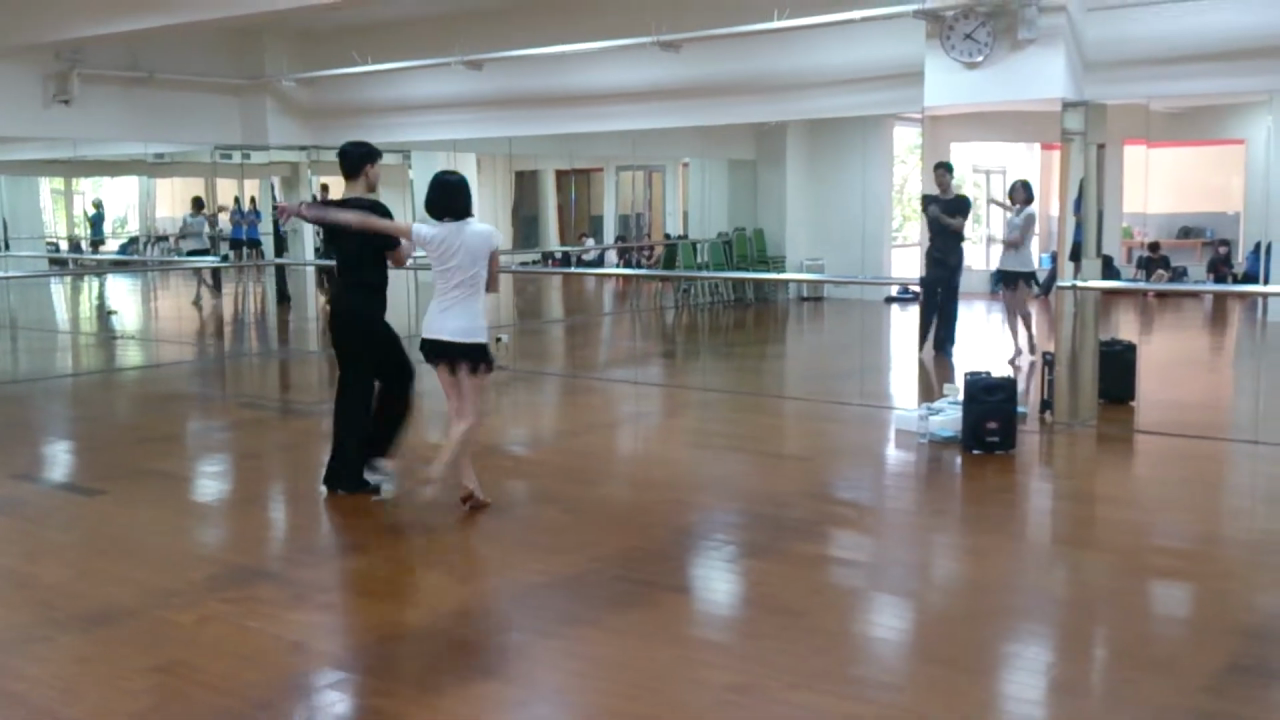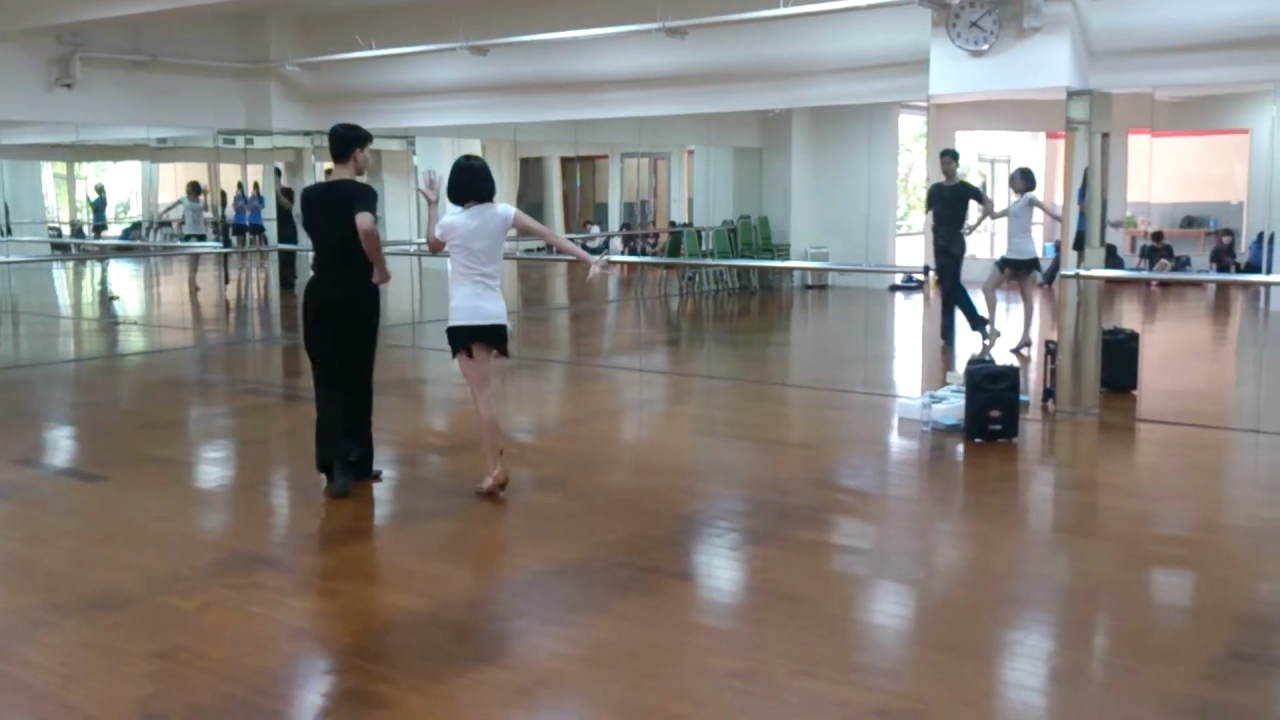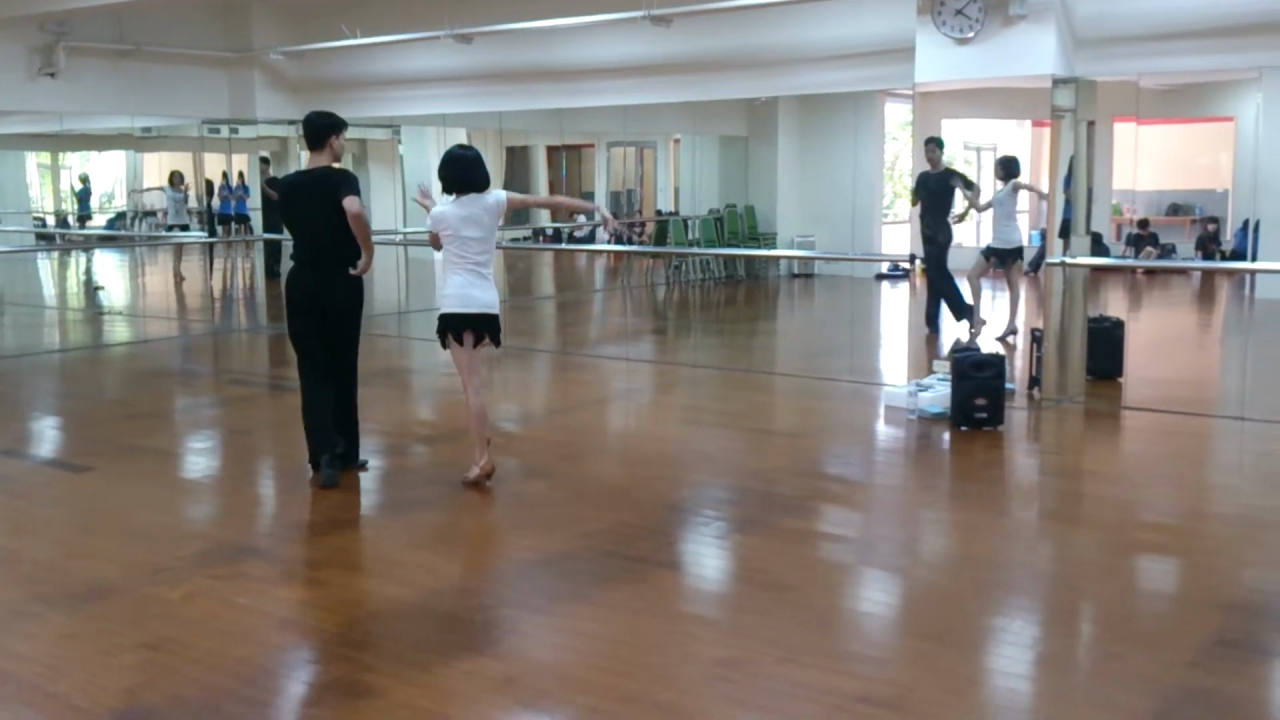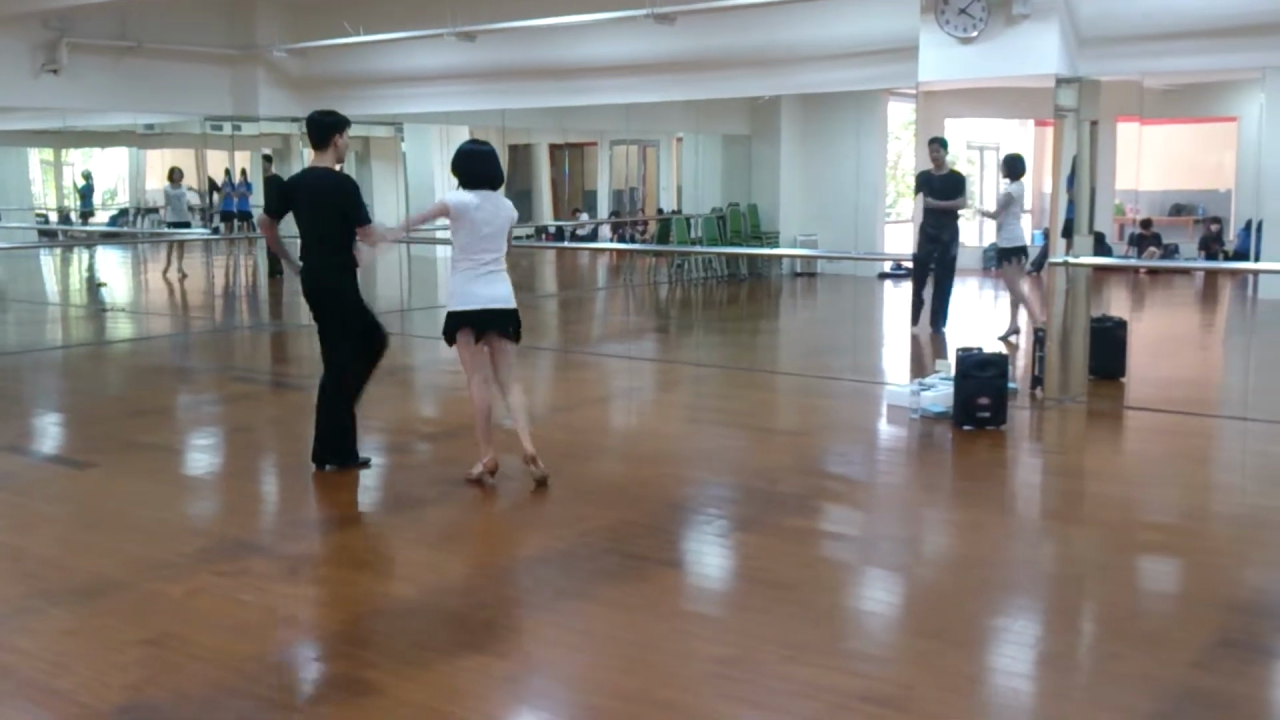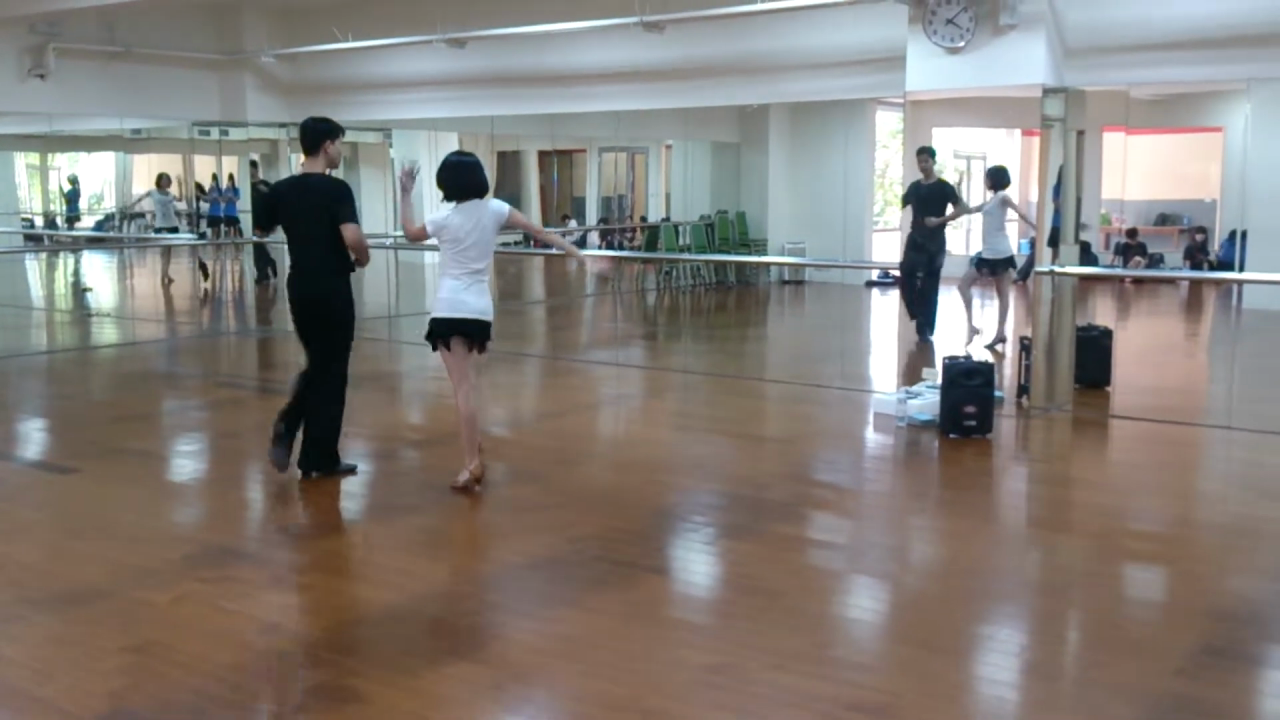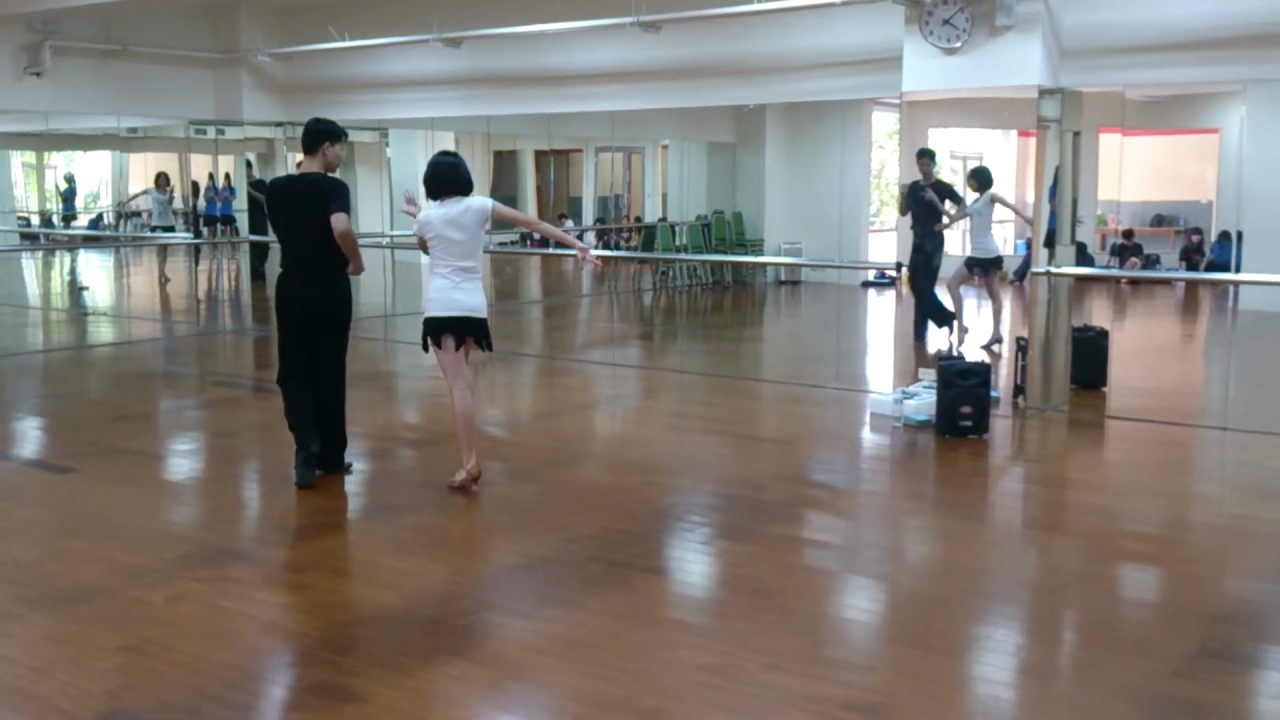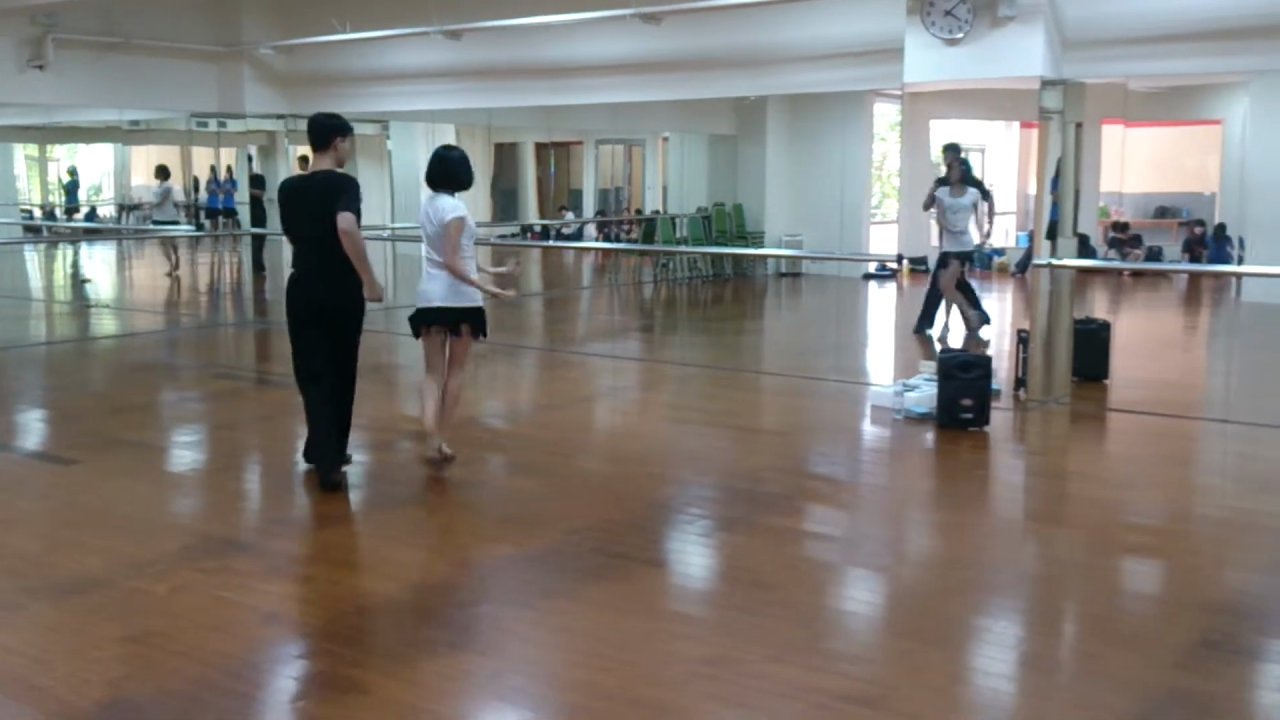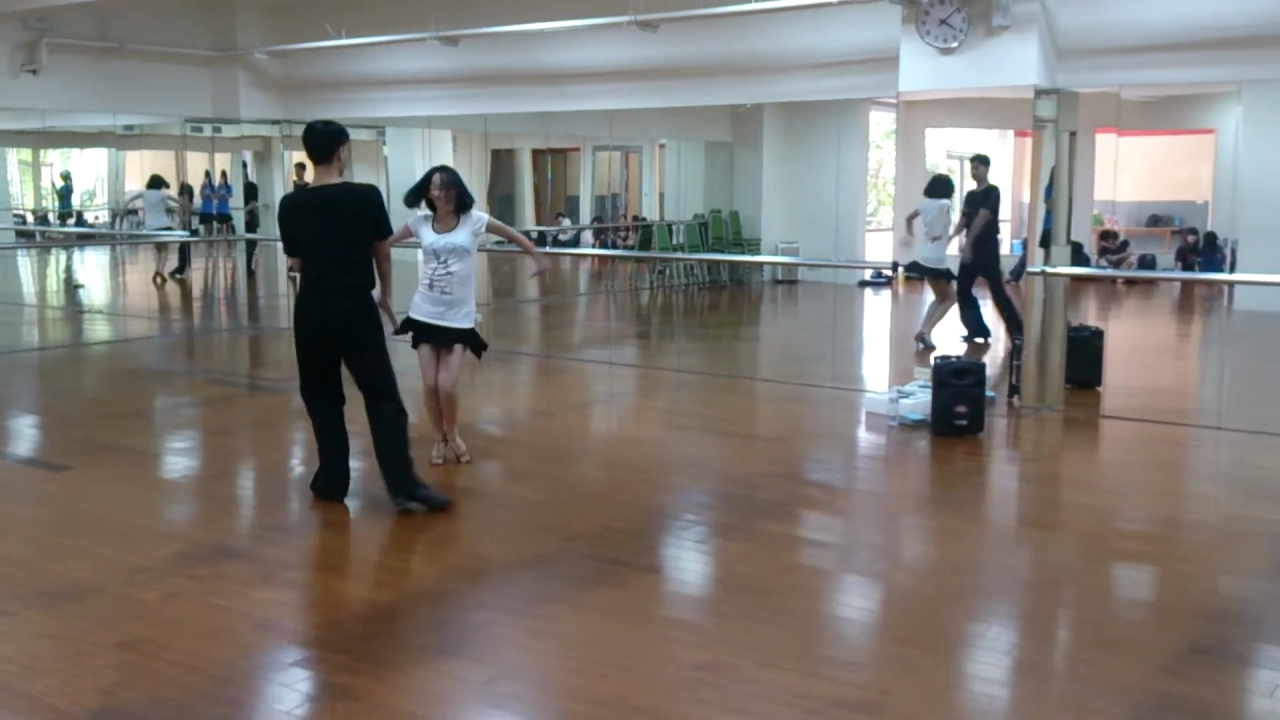
dt=0.5s
person 1, frame 1
left shoulder: (331, 210)
right shoulder: (375, 212)
left elbow: (291, 209)
right elbow: (399, 257)
left wrist: (290, 209)
right wrist: (406, 247)
left hip: (341, 310)
right hip: (364, 313)
left knee: (371, 382)
right ankle: (345, 474)
person 1, frame 2
left shoulder: (310, 196)
right shoulder: (361, 193)
right elbow: (365, 227)
right wrist: (380, 269)
left hip: (319, 294)
right hip: (357, 295)
left knee: (327, 378)
right knee: (356, 380)
left ankle: (337, 459)
right ankle: (354, 463)
person 1, frame 3
left shoulder: (287, 185)
right shoulder: (341, 179)
right elbow: (354, 211)
right wrist: (368, 253)
left hip: (301, 282)
right hip: (341, 283)
left knee: (313, 369)
right knee: (341, 368)
left ankle: (326, 452)
right ankle: (341, 452)
person 1, frame 4
left shoulder: (295, 183)
right shoulder: (342, 184)
left elbow: (266, 222)
right elbow: (366, 235)
left wrist: (287, 258)
right wrist: (380, 233)
left hip: (314, 277)
right hip: (337, 281)
left knee: (371, 340)
right knee: (341, 363)
right ankle: (335, 451)
person 1, frame 5
left shoulder: (280, 190)
right shoulder: (337, 189)
left elbow: (260, 231)
right elbow: (354, 238)
right wrist: (362, 257)
left hip: (300, 285)
right hip: (331, 287)
left knee: (319, 364)
right knee: (331, 371)
left ankle: (288, 426)
right ankle: (320, 457)
person 1, frame 6
left shoulder: (275, 189)
right shoulder: (333, 188)
right elbow: (341, 228)
right wrist: (355, 261)
left hip: (291, 288)
right hip: (329, 288)
left knee: (294, 372)
right knee: (329, 372)
left ankle: (307, 447)
right ankle: (329, 455)
person 1, frame 7
left shoulder: (288, 188)
right shoulder: (344, 184)
right elbow: (347, 227)
right wrist: (370, 280)
left hip: (302, 290)
right hip: (342, 289)
left knee: (314, 376)
right knee: (341, 373)
left ankle: (326, 460)
right ankle: (329, 454)
person 1, frame 8
left shoulder: (291, 205)
right shoulder: (367, 197)
left elbow: (296, 262)
right elbow: (381, 250)
right wrist: (385, 294)
left hip: (312, 311)
right hip: (356, 308)
left knee: (321, 397)
right knee: (382, 397)
left ankle: (331, 480)
right ankle: (404, 486)
person 2, frame 1
left shoulder: (428, 233)
right shoulder: (486, 234)
left elbow: (368, 222)
right elbow: (491, 286)
left wrist: (315, 212)
left hip: (435, 332)
right hip: (469, 335)
left knee: (458, 408)
right knee: (470, 413)
left ankle: (469, 484)
right ankle: (440, 471)
person 2, frame 2
left shoulder: (449, 223)
right shoulder: (502, 214)
left elbow: (433, 246)
right elbow: (550, 236)
left wrist: (432, 204)
right wrist: (589, 259)
left hip: (465, 316)
right hip: (494, 314)
left knee: (482, 393)
right knee: (483, 390)
left ankle: (495, 470)
right ankle: (494, 461)
person 2, frame 3
left shoulder: (440, 214)
right shoulder: (493, 202)
right elbow: (549, 201)
right wrist: (595, 208)
left hip: (457, 304)
right hip: (486, 303)
left knee: (471, 383)
right knee: (473, 379)
left ankle: (482, 460)
right ankle: (480, 441)
person 2, frame 4
left shoulder: (457, 202)
right shoulder: (506, 207)
left elbow: (414, 222)
left hip: (466, 302)
right hip: (503, 301)
left knee: (479, 380)
right knee: (508, 380)
left ankle: (487, 458)
right ankle: (528, 449)
person 2, frame 5
left shoulder: (443, 219)
right shoulder: (495, 210)
left elbow: (409, 234)
right elbow: (542, 234)
left wrist: (406, 192)
right wrist: (581, 256)
left hip: (450, 309)
right hip: (480, 309)
left knee: (463, 386)
right knee: (466, 383)
left ankle: (473, 465)
right ankle: (473, 446)
person 2, frame 6
left shoulder: (426, 218)
right shoulder: (479, 207)
right elbow: (532, 223)
right wrist: (576, 244)
left hip: (441, 307)
right hip: (473, 305)
left knee: (458, 384)
right knee: (460, 380)
left ankle: (470, 463)
right ankle: (467, 450)
person 2, frame 7
left shoulder: (429, 203)
right shoulder: (454, 208)
right elbow: (453, 263)
left wrist: (494, 270)
right wrist: (488, 289)
left hip: (429, 297)
right hip: (457, 300)
left knee: (433, 372)
right knee: (457, 371)
left ankle: (433, 431)
right ankle: (437, 435)
person 2, frame 8
left shoulder: (474, 221)
right shoulder: (419, 224)
left elbow: (515, 236)
left wrist: (538, 258)
left hip: (459, 319)
right hip: (424, 316)
left knee: (447, 387)
right knee: (431, 385)
left ankle: (453, 436)
right ankle: (440, 439)
person 3, frame 1
left shoulder: (962, 201)
right shoulder: (930, 200)
left elbow: (958, 226)
left wrist: (939, 216)
left hip: (953, 253)
right hip: (934, 252)
left knee: (949, 300)
right knee: (929, 296)
left ankle: (944, 344)
right ankle: (922, 339)
person 3, frame 2
left shoulder: (965, 188)
right shoulder: (935, 189)
left elbow: (988, 205)
right elbow: (925, 211)
left wrist: (975, 225)
left hip: (955, 241)
right hip: (939, 240)
left knee: (949, 286)
right knee: (952, 285)
left ankle: (948, 332)
right ankle: (978, 322)
person 3, frame 3
left shoulder: (950, 175)
right shoulder: (922, 177)
left elbow: (975, 189)
right elbow: (914, 202)
left wrist: (964, 212)
right wrist: (910, 190)
left hip: (941, 229)
right hip: (927, 229)
left knee: (935, 274)
right knee: (939, 273)
left ankle: (932, 320)
right ankle: (964, 312)
person 3, frame 4
left shoulder: (956, 178)
right shoulder: (923, 176)
left elbow: (961, 203)
left wrist: (937, 203)
left hip: (948, 229)
right hip: (928, 227)
left knee: (944, 275)
right knee: (920, 264)
left ankle: (938, 319)
right ankle: (916, 306)
person 3, frame 5
left shoulder: (944, 187)
right shoulder: (914, 186)
left elbow: (962, 208)
right elbow: (900, 205)
left wrist: (940, 220)
left hip: (934, 238)
right hip: (915, 237)
left knee: (929, 284)
right knee: (906, 276)
left ankle: (925, 327)
right ankle: (919, 316)
person 3, frame 6
left shoulder: (942, 187)
right shoulder: (913, 187)
left elbow: (963, 206)
right elbow: (903, 212)
right wrist: (902, 196)
left hip: (933, 239)
right hip: (918, 239)
left knee: (924, 285)
right knee: (916, 284)
left ankle: (920, 328)
right ankle: (945, 317)
person 3, frame 7
left shoulder: (970, 181)
right shoulder: (941, 182)
left elbow: (988, 201)
right elbow: (926, 207)
right wrist: (932, 194)
left knee: (939, 277)
right knee: (956, 279)
left ankle: (926, 321)
right ankle: (979, 318)
person 3, frame 8
left shoulder: (992, 192)
right shoulder: (970, 195)
left elbow: (983, 216)
left wrist: (968, 241)
right wrist: (952, 236)
left hip: (987, 246)
right hip: (972, 246)
left knee: (997, 289)
right knee: (962, 289)
left ankle: (1015, 328)
right ankle: (976, 330)
person 4, frame 1
left shoulder: (1029, 213)
right shoulder: (1015, 210)
left elbow: (1020, 240)
right elbow: (1004, 205)
right wrist: (992, 200)
left hip: (1022, 267)
right hip: (1006, 266)
left knee: (1021, 307)
right knee: (1010, 308)
left ankle: (1031, 339)
right ankle: (1017, 347)
person 4, frame 2
left shoulder: (1029, 198)
right shoulder: (1015, 204)
left elbow: (1048, 212)
right elbow: (994, 215)
left hip: (1021, 254)
right hip: (1016, 254)
left knee: (988, 287)
right knee: (1026, 296)
left ankle: (992, 328)
right ankle: (1026, 336)
person 4, frame 3
left shoulder: (1013, 185)
right shoulder: (999, 193)
left elbow: (1026, 185)
right elbow: (980, 207)
left wrist: (1040, 192)
left hip: (1008, 243)
right hip: (1000, 242)
left knee: (974, 275)
right knee: (1012, 284)
left ankle: (977, 317)
right ankle: (1011, 325)
person 4, frame 4
left shoulder: (1011, 190)
right shoulder: (1018, 186)
left elbow: (996, 215)
left wrist: (981, 211)
left hip: (1010, 242)
right hip: (1011, 241)
left knee: (1013, 285)
right knee: (1013, 284)
left ankle: (1035, 319)
right ankle: (1014, 324)
person 4, frame 5
left shoulder: (1002, 197)
right shoulder: (991, 201)
left elbow: (1018, 211)
right elbow: (967, 210)
left wrist: (1032, 225)
left hip: (995, 254)
right hip: (999, 253)
left knee: (964, 285)
right knee: (1002, 293)
left ankle: (971, 326)
right ankle: (1000, 333)
person 4, frame 6
left shoulder: (990, 196)
right shoulder: (974, 203)
left elbow: (1009, 205)
right elbow: (955, 217)
left wrist: (1025, 217)
left hip: (985, 253)
right hip: (980, 253)
left knee: (953, 284)
right knee: (994, 294)
left ankle: (960, 326)
right ankle: (996, 333)
person 4, frame 7
left shoulder: (973, 193)
right shoulder: (942, 193)
left elbow: (977, 217)
right elbow: (940, 219)
left wrist: (982, 232)
right wrist: (951, 229)
left hip: (964, 246)
right hip: (948, 246)
left knee: (946, 285)
right knee: (944, 286)
right ankle: (970, 312)
person 4, frame 8
left shoulder: (924, 204)
right shoulder: (945, 203)
left elbow: (908, 219)
right elbow: (941, 229)
left wrist: (911, 237)
left hip: (923, 259)
right hip: (936, 260)
left knee: (941, 298)
right knee: (950, 298)
left ankle: (924, 331)
right ankle: (926, 331)
